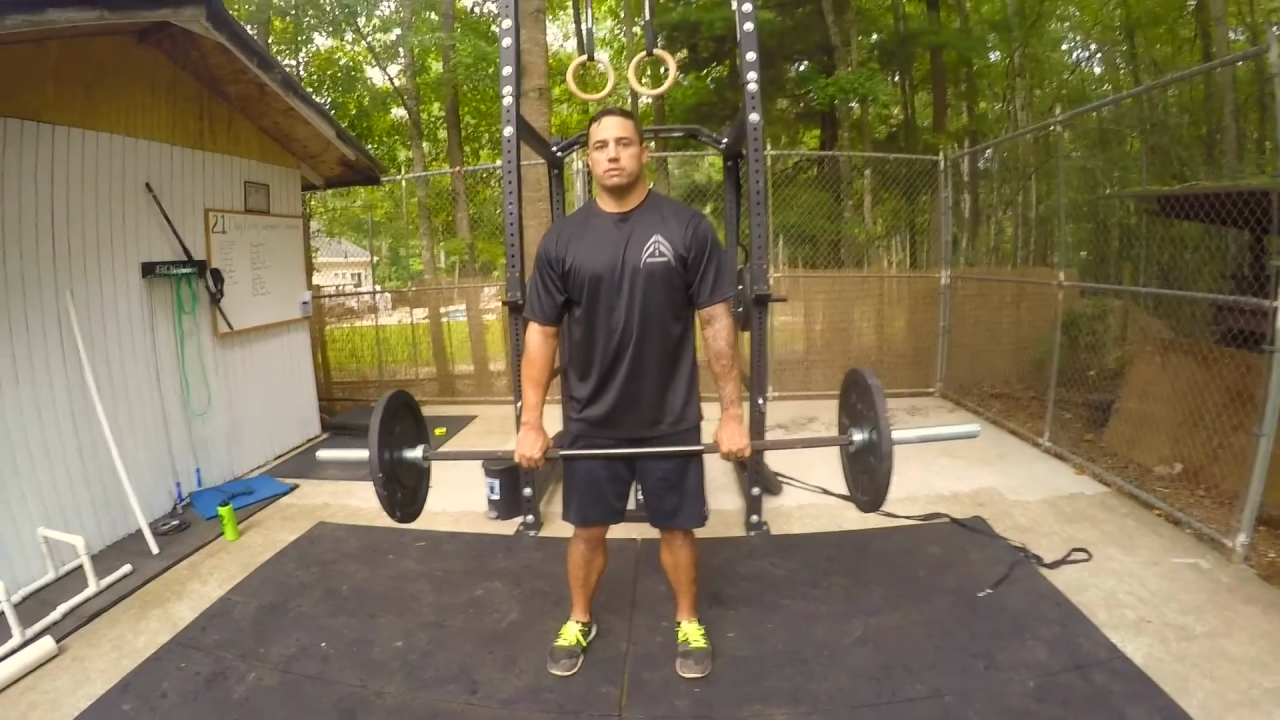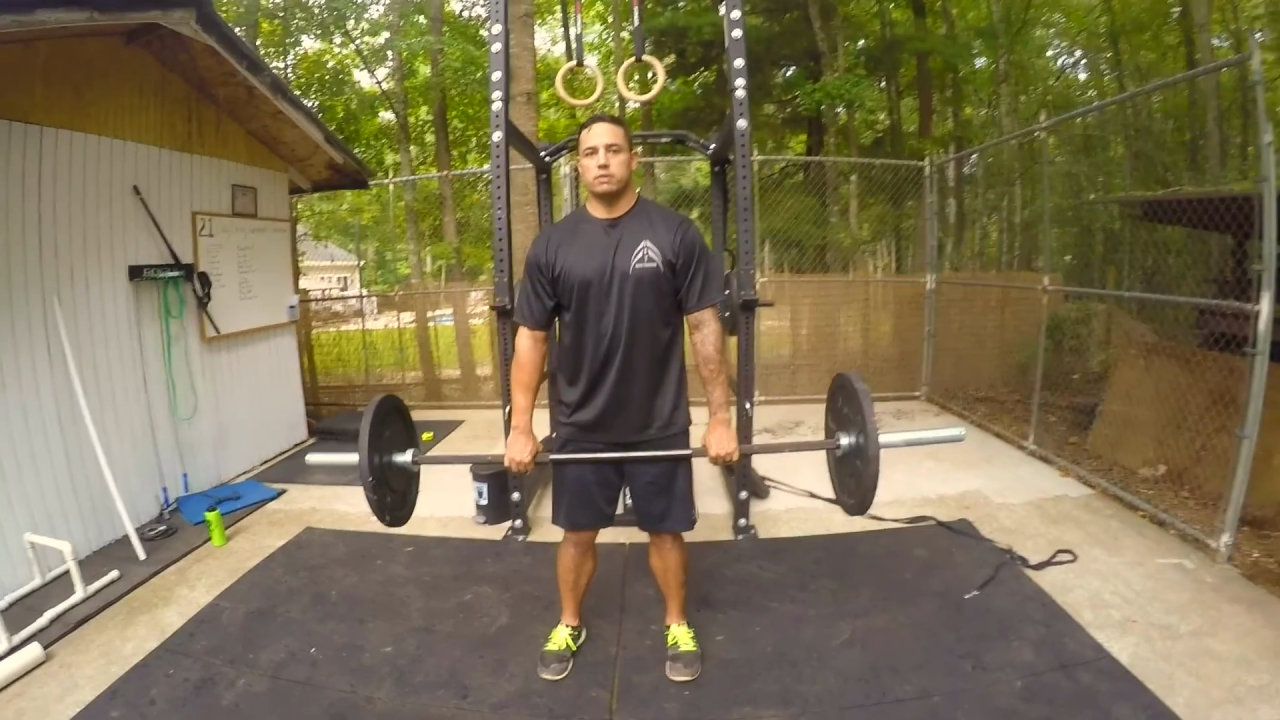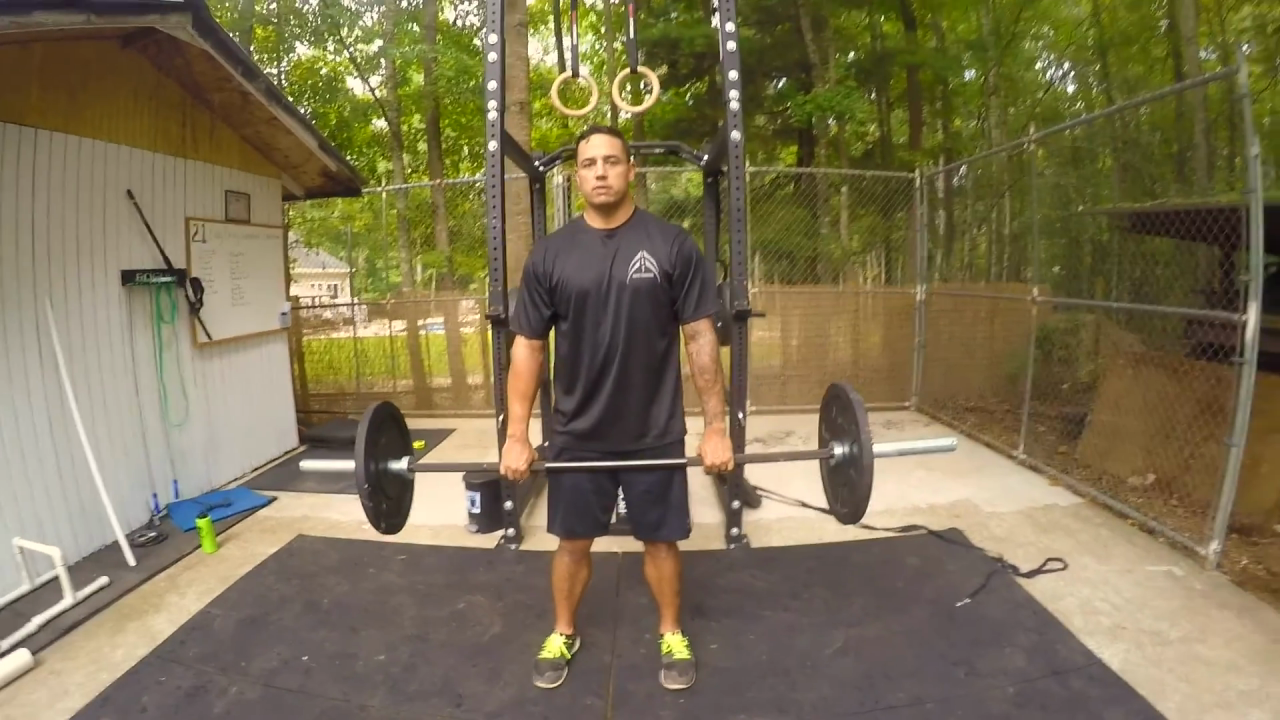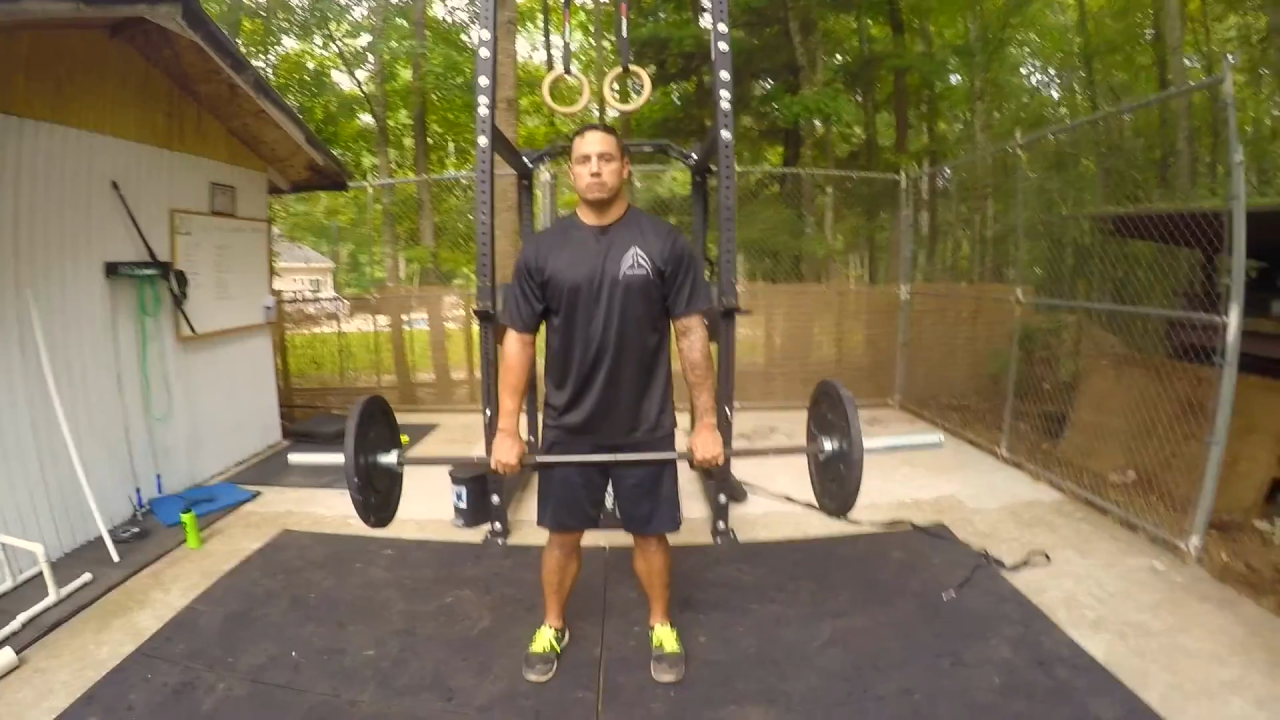
dt=0.1s
person 1, frame 1
left shoulder: (687, 227)
right shoulder: (563, 239)
left elbow: (716, 322)
right elbow: (542, 332)
left wrist: (732, 412)
right wrist: (530, 422)
left hip: (671, 419)
right hip: (592, 421)
left knee: (677, 526)
right knee: (587, 528)
left ankle: (688, 622)
right ankle: (579, 621)
person 1, frame 2
left shoulder: (676, 233)
right shoulder: (552, 244)
left elbow: (704, 327)
right elbow: (531, 336)
left wrist: (720, 416)
right wrist: (520, 426)
left hip: (659, 425)
right hip: (582, 426)
left knee: (666, 530)
right knee: (577, 532)
left ankle: (677, 626)
right ankle: (569, 625)
person 1, frame 3
left shoulder: (673, 245)
right shoulder: (550, 254)
left elbow: (700, 337)
right elbow: (528, 345)
left wrist: (715, 426)
right wrist: (516, 434)
left hip: (655, 434)
right hip: (577, 434)
left knee: (661, 538)
right knee: (572, 540)
left ankle: (671, 634)
right ankle: (563, 634)
person 1, frame 4
left shoulder: (665, 242)
right shoulder: (542, 249)
left elbow: (691, 332)
right elbow: (518, 339)
left wrist: (706, 421)
right wrist: (507, 428)
left hip: (645, 428)
right hip: (569, 429)
left knee: (651, 532)
right knee: (563, 533)
left ankle: (660, 626)
right ankle: (553, 626)
